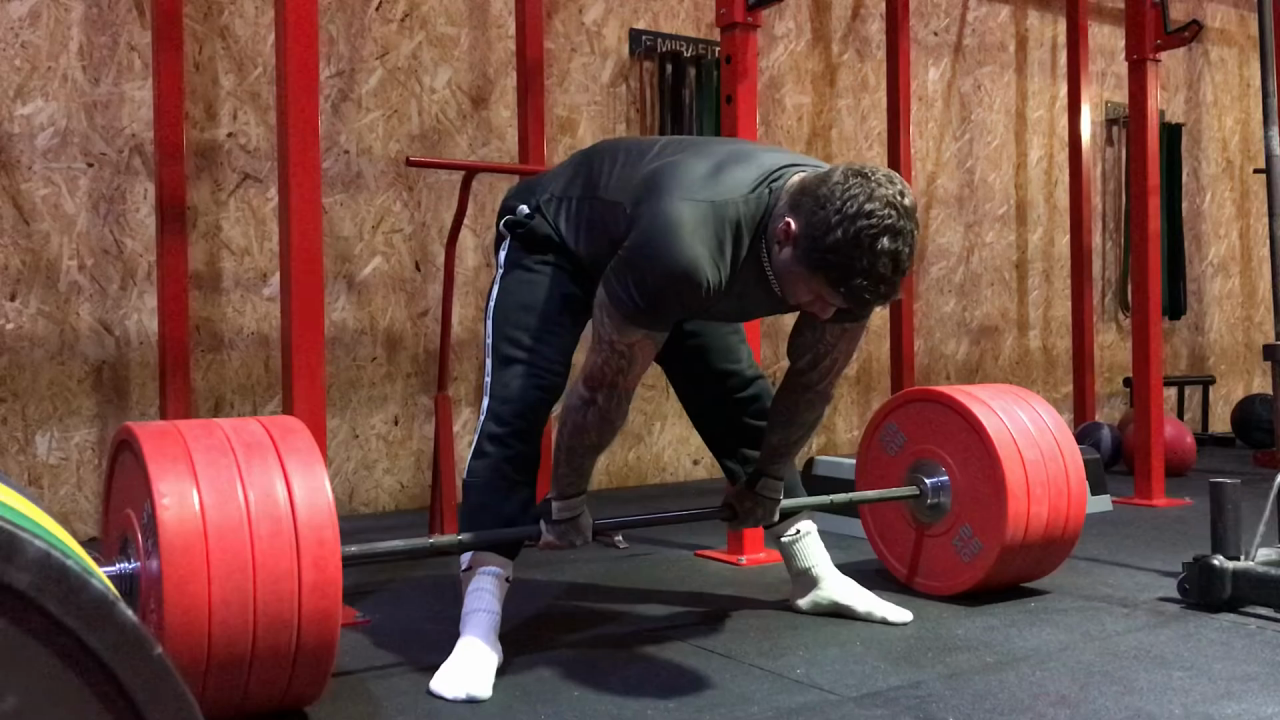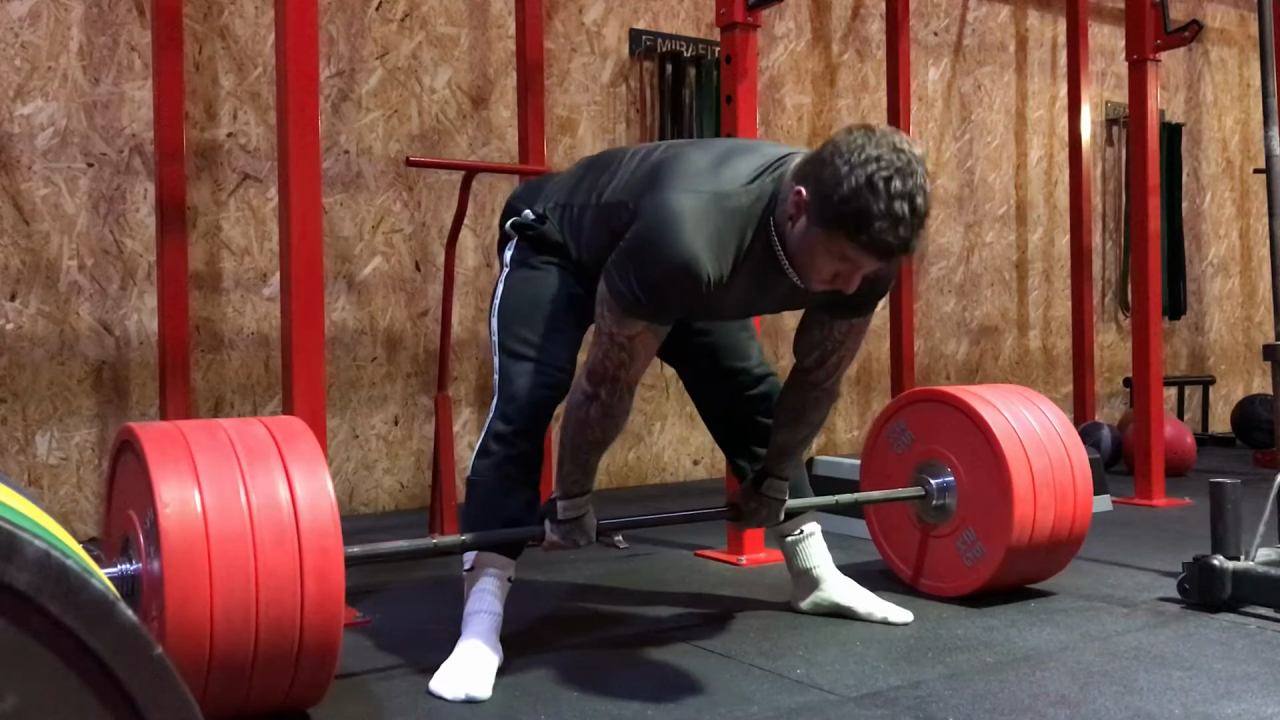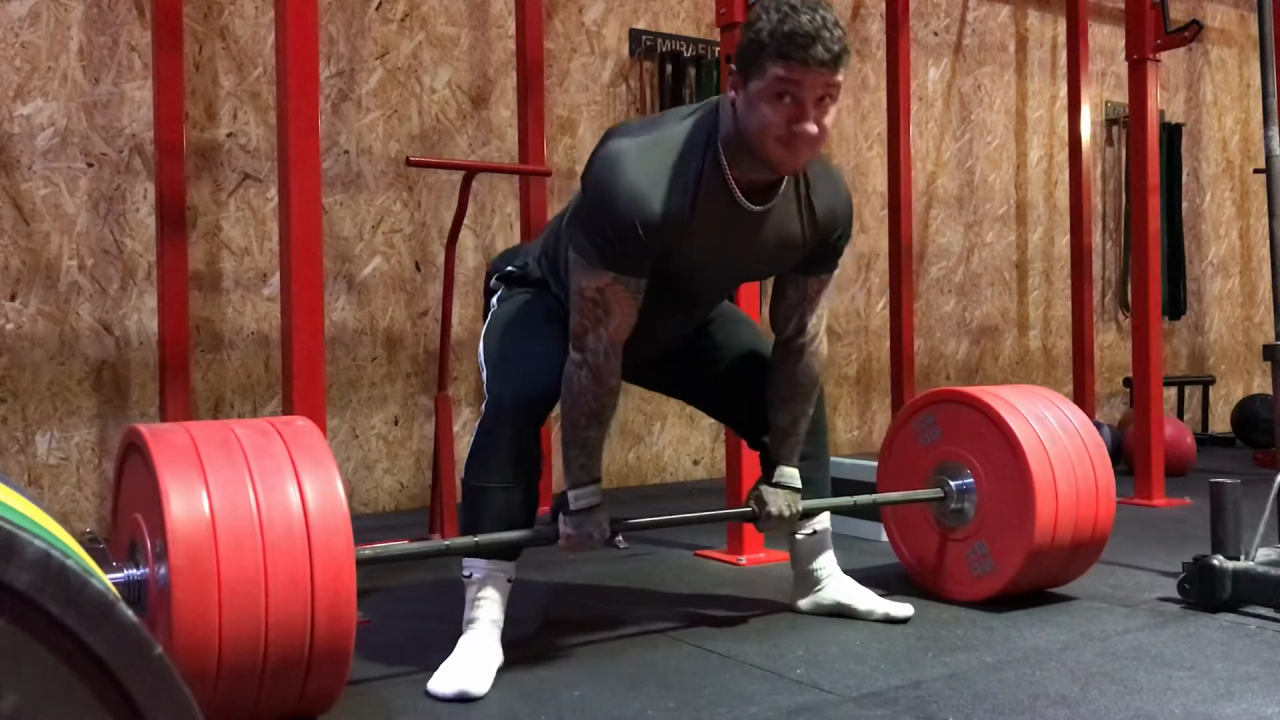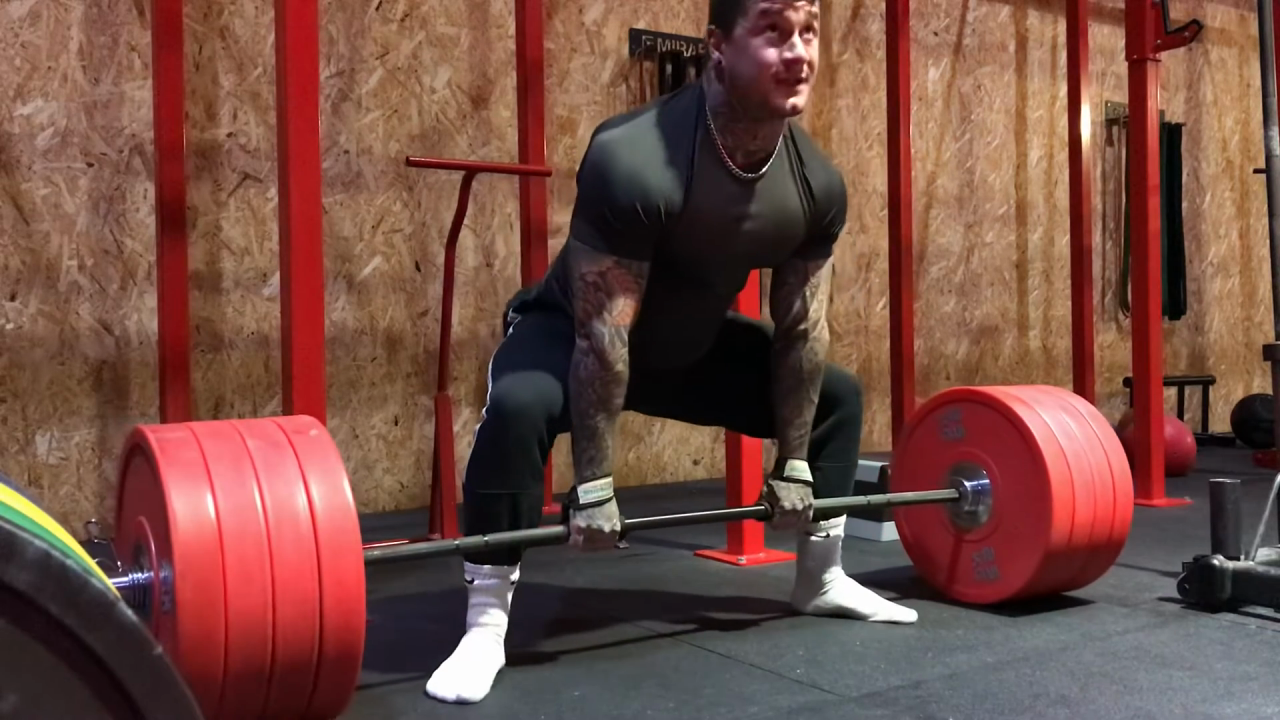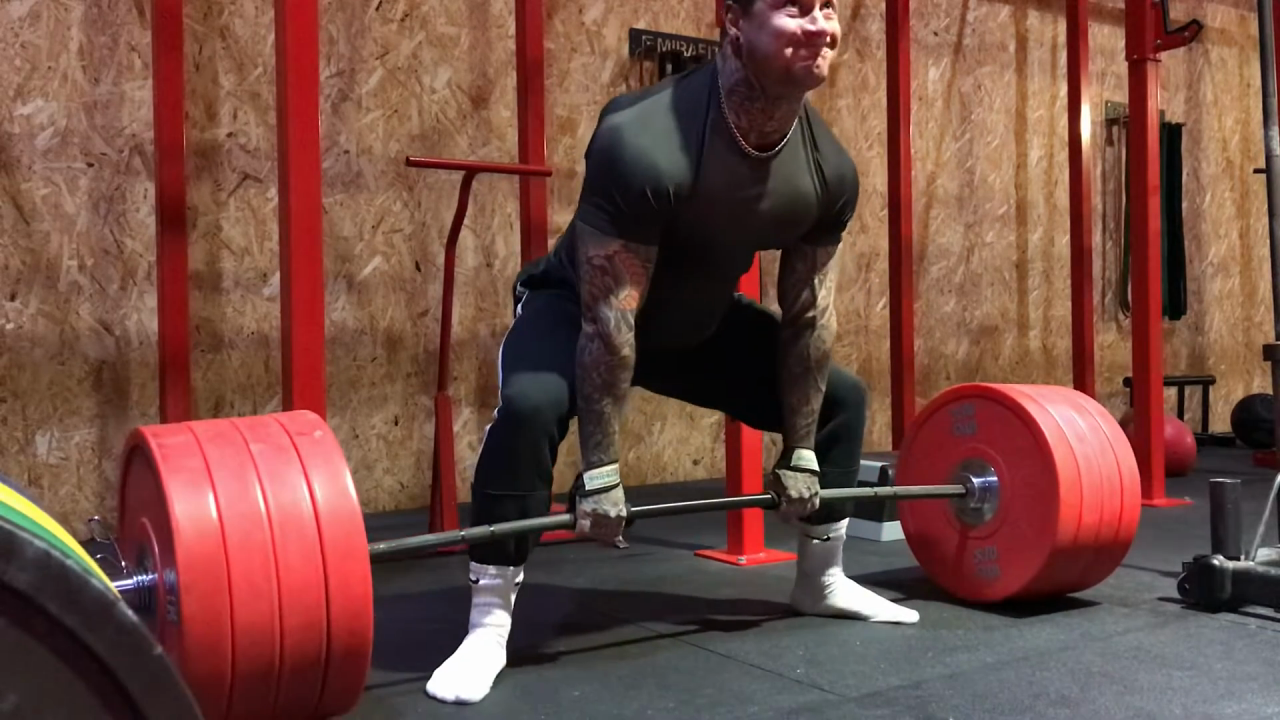
dt=0.7s
person 1, frame 1
left shoulder: (845, 242)
right shoulder: (683, 240)
left elbow: (813, 379)
right elbow: (606, 387)
left wrist: (768, 481)
right wrist: (567, 502)
left hip: (674, 267)
right hip: (554, 239)
left knee: (745, 398)
right knee: (519, 402)
left ankle: (814, 576)
right ankle: (480, 621)
person 1, frame 2
left shoulder: (861, 253)
right shoulder: (688, 233)
left elbow: (816, 377)
right elbow: (608, 385)
left wrist: (774, 481)
right wrist: (572, 503)
right hip: (557, 246)
left knee: (756, 394)
right knee: (527, 402)
left ankle: (816, 577)
right ankle: (481, 623)
person 1, frame 3
left shoulder: (825, 201)
right shoulder: (638, 175)
left elbow: (799, 342)
right elbow: (596, 353)
left wrist: (785, 470)
right wrist: (583, 494)
left hip: (678, 314)
right hip: (550, 299)
left knee: (795, 396)
right knee: (517, 400)
left ankle: (818, 576)
right ankle: (484, 618)
person 1, frame 4
left shoulder: (816, 183)
right shoulder: (634, 161)
left elbow: (801, 329)
right elbow: (603, 337)
left wrist: (793, 464)
right wrist: (594, 488)
left hip: (694, 343)
right hip: (571, 332)
left knee: (836, 396)
right knee: (519, 408)
left ankle: (820, 579)
right ankle: (486, 623)
person 1, frame 5
left shoulder: (829, 169)
right shoulder: (645, 141)
left elbow: (808, 315)
right elbow: (610, 319)
left wrist: (800, 454)
right wrist: (600, 473)
left hip: (701, 319)
right hip: (577, 305)
left knee: (839, 395)
right knee: (531, 406)
left ankle: (822, 580)
right ankle: (489, 623)
